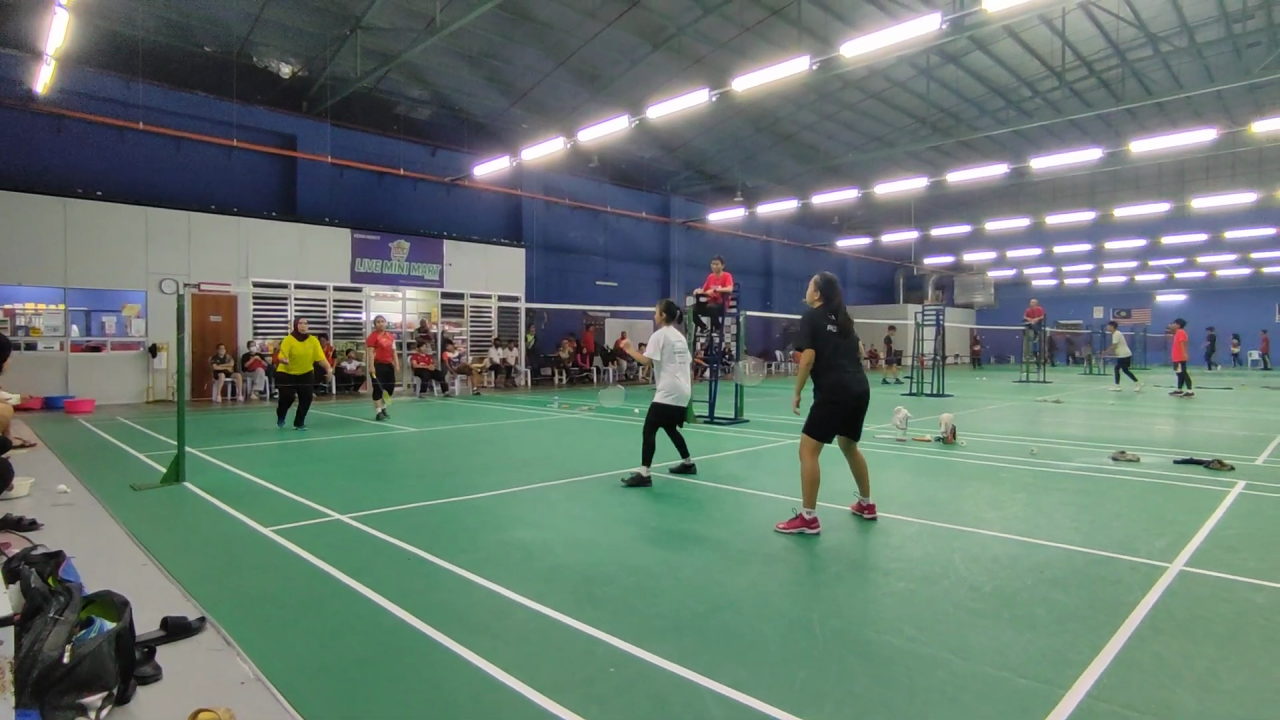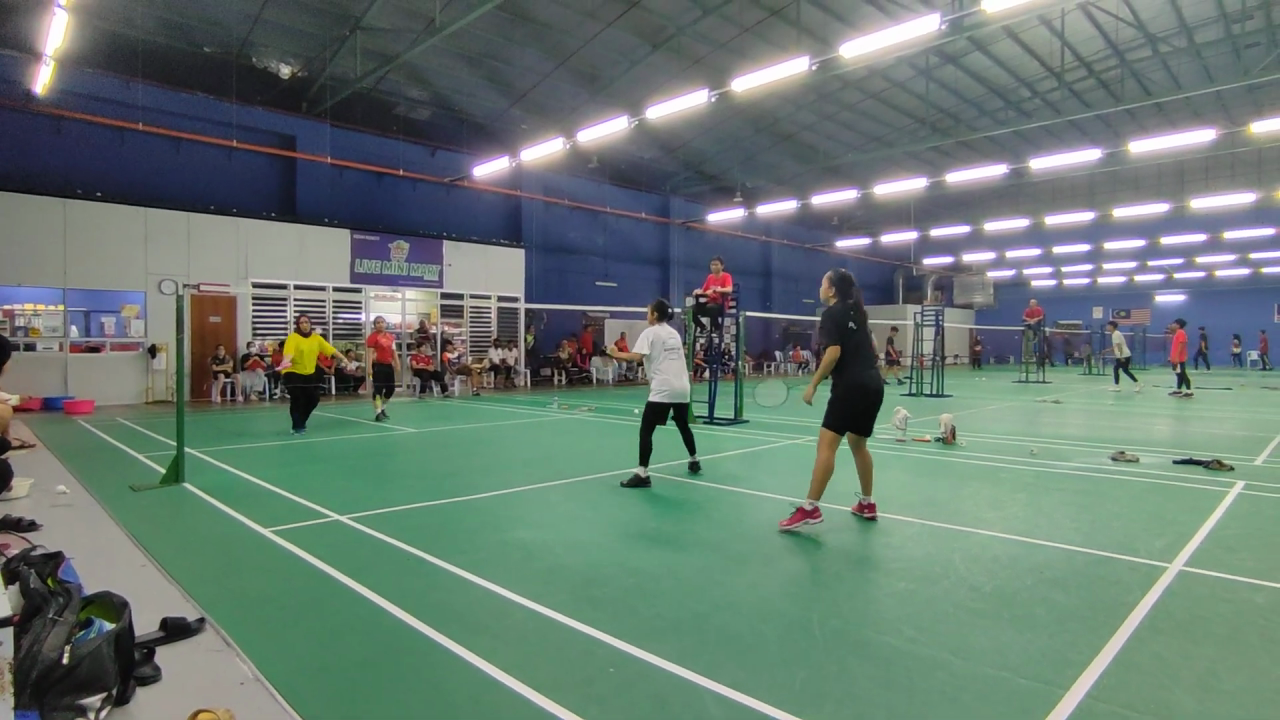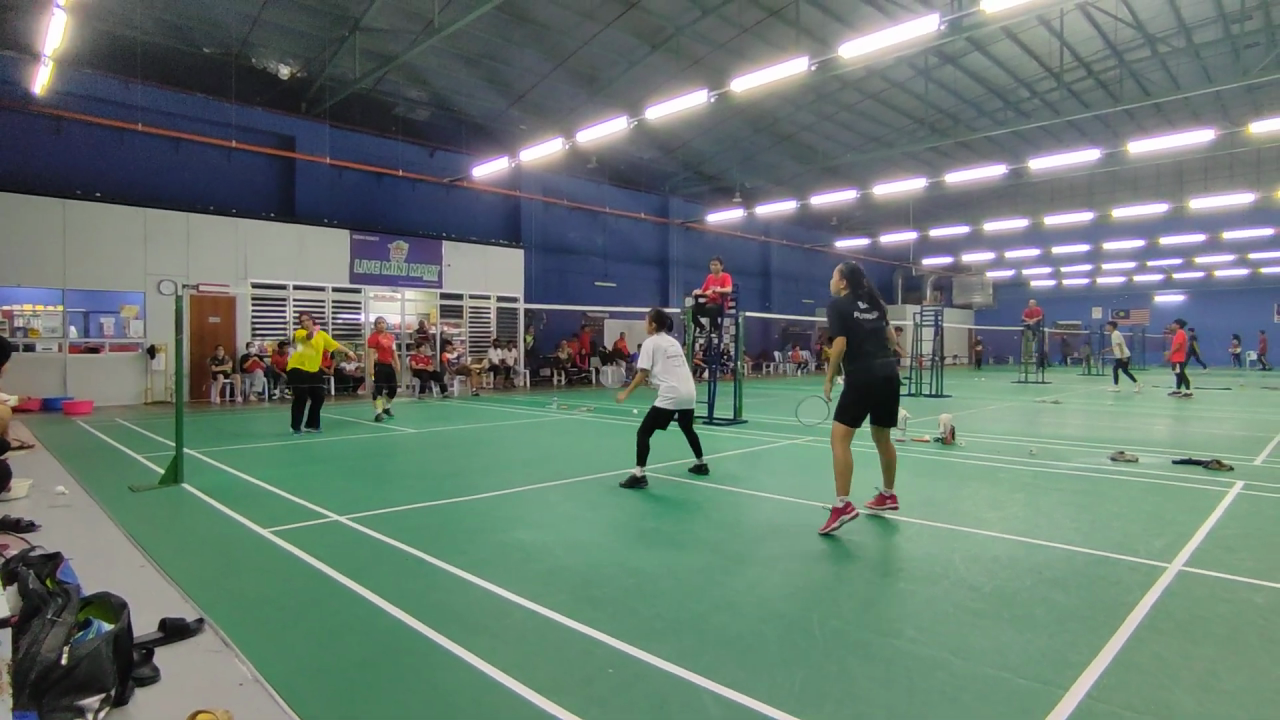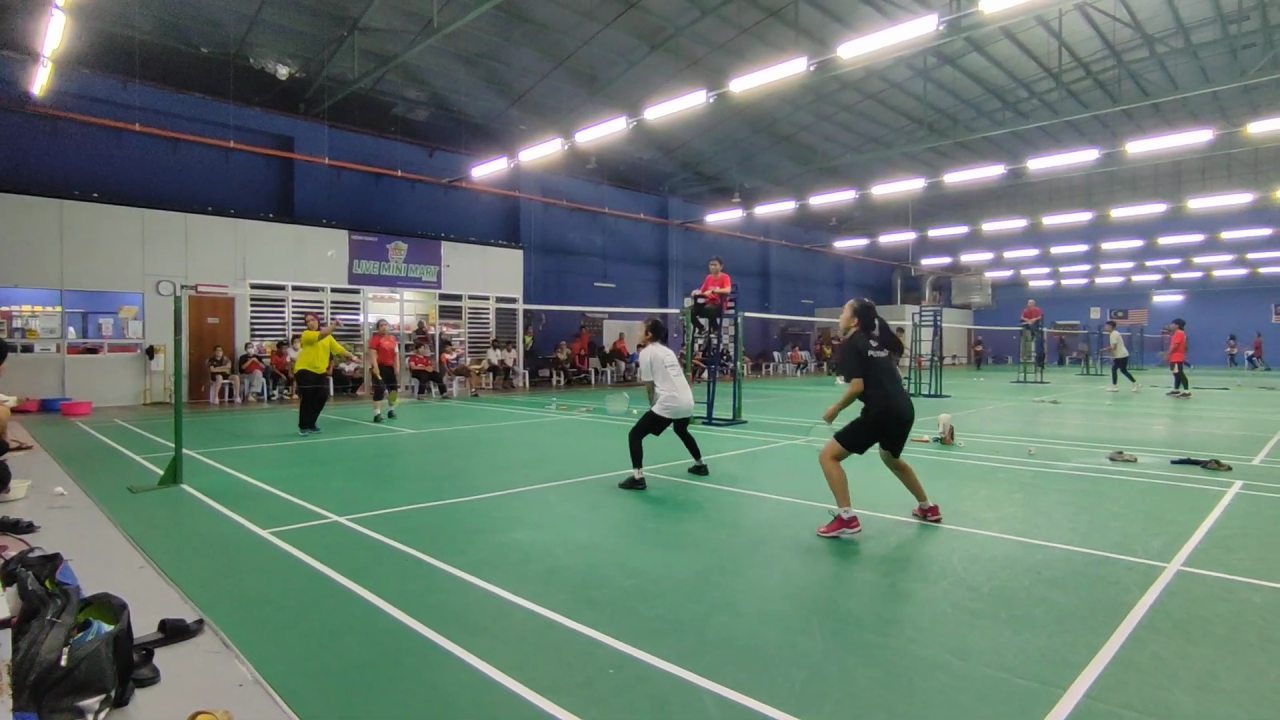
dt=0.2s
person 1, frame 1
left shoulder: (811, 317)
right shoulder: (842, 318)
left elbow: (808, 358)
right elbow: (857, 352)
left wrist: (797, 392)
left hip: (833, 391)
right hip: (860, 388)
left knee: (808, 451)
right knee: (848, 446)
left ankle: (808, 518)
right ankle: (866, 504)
person 1, frame 2
left shoulder: (832, 314)
right shoulder: (857, 313)
left elbow: (833, 353)
right elbow: (871, 347)
left wrist: (812, 385)
left hip: (850, 386)
right hip: (873, 384)
left knee: (827, 445)
right knee: (859, 445)
left ankle: (810, 509)
right ankle: (867, 503)
person 1, frame 3
left shoulder: (838, 305)
right shoulder: (872, 304)
left elbow: (840, 346)
right elbow: (892, 339)
left wrist: (828, 379)
left hip: (863, 378)
right hip: (889, 376)
left knee: (840, 440)
right knee: (882, 437)
left ankle: (843, 506)
right ankle: (887, 494)
person 1, frame 4
left shoulder: (850, 346)
right shoulder: (877, 341)
left elbow: (856, 387)
left wrist: (835, 409)
left hip: (882, 413)
right hip: (903, 410)
left knee: (828, 455)
right knee: (892, 460)
left ankle: (846, 518)
right ankle: (928, 507)
person 2, frame 1
left shoulder: (660, 335)
right shoulder: (680, 336)
left elbow: (646, 360)
left wrist: (629, 349)
left hip: (669, 392)
right hip: (683, 391)
left knee: (649, 430)
right knee: (671, 428)
left ankle: (644, 473)
right ankle: (688, 463)
person 2, frame 2
left shoulder: (650, 332)
right shoulder: (674, 333)
left elbow: (637, 356)
left wrist: (617, 354)
left hip: (663, 390)
right hip: (682, 388)
left knee: (646, 430)
right knee: (683, 424)
left ankle: (642, 474)
right ankle: (694, 460)
person 2, frame 3
left shoulder: (650, 343)
right shoulder: (673, 342)
left elbow: (643, 374)
left wrist: (626, 392)
left hip: (671, 395)
right hip: (689, 393)
left knee: (644, 433)
right knee: (687, 428)
left ankle: (639, 475)
right ankle: (701, 464)
person 2, frame 4
left shoulder: (646, 352)
right shoulder: (666, 351)
left elbow: (648, 385)
left wrist: (651, 404)
right wrist: (657, 402)
left hip: (669, 404)
right hip: (687, 402)
left knee: (635, 435)
right knee: (681, 431)
left ankle: (638, 477)
right ankle: (700, 464)
